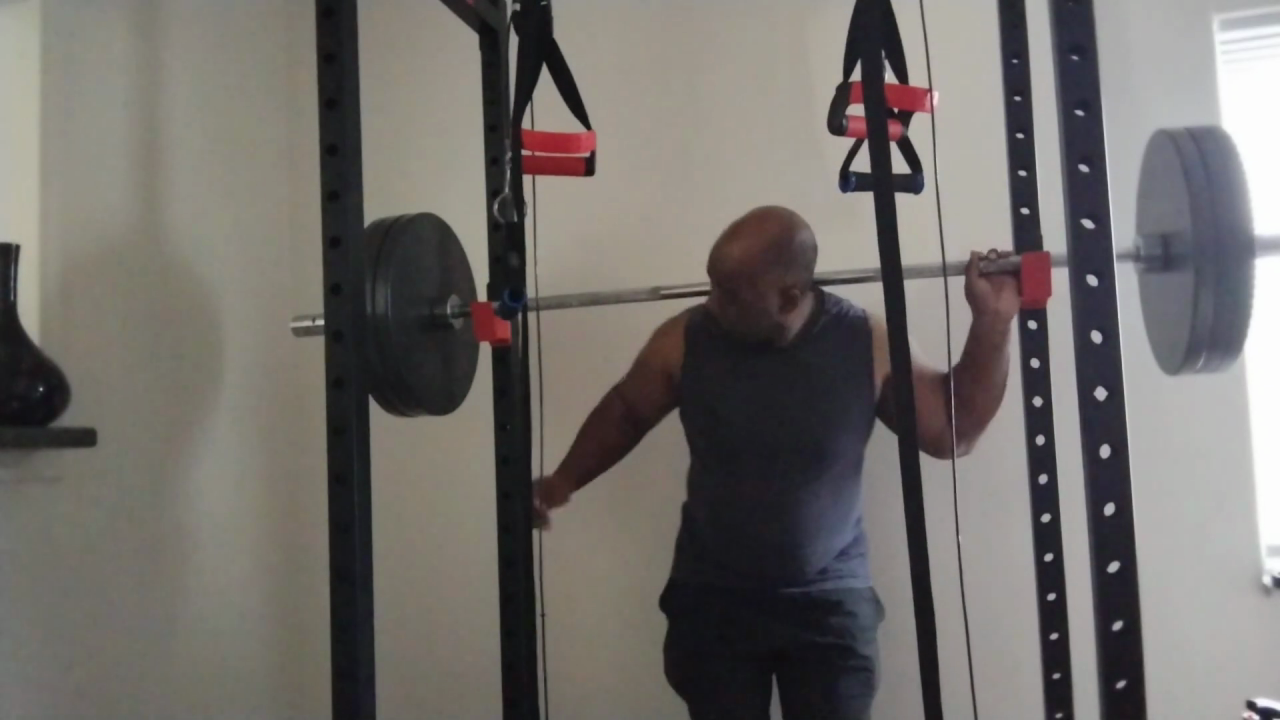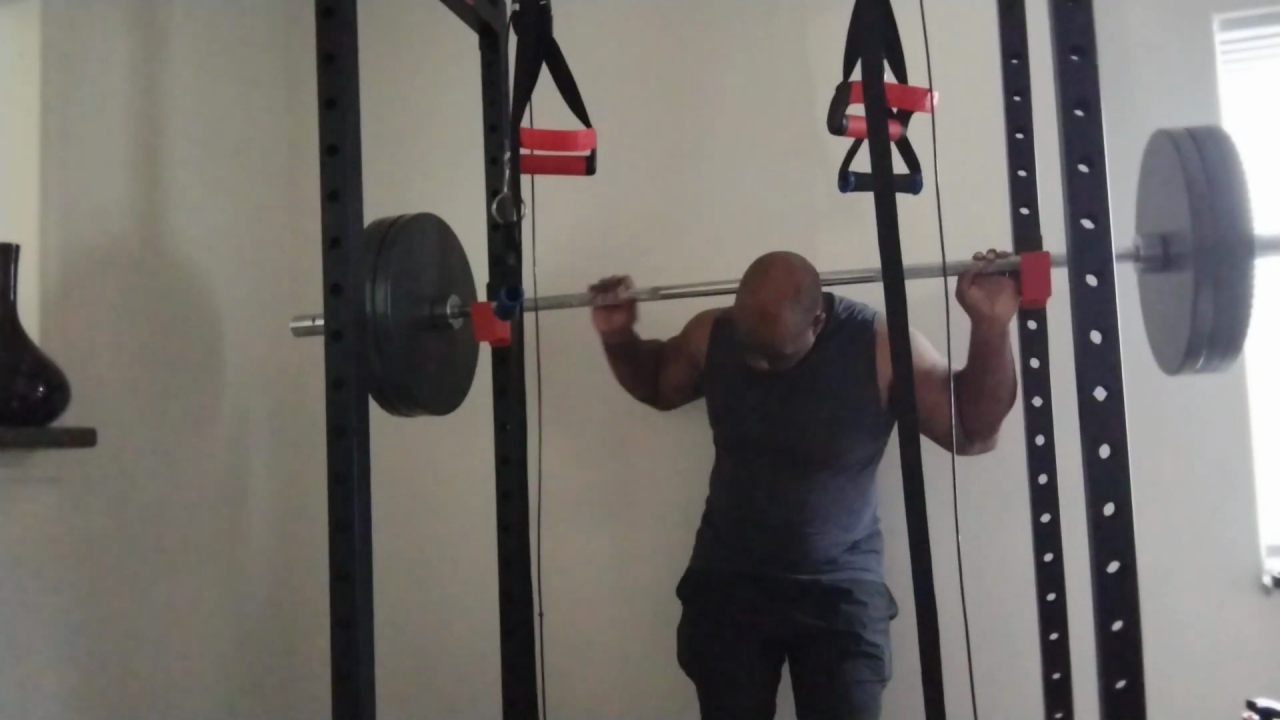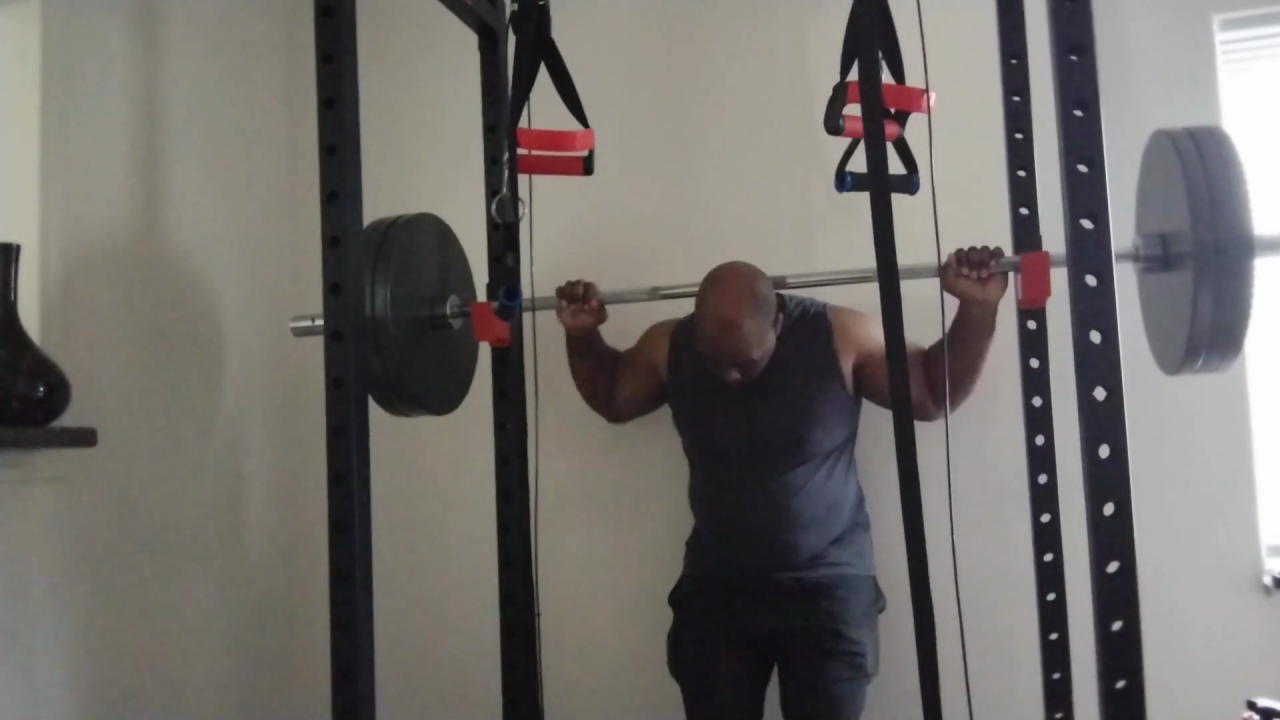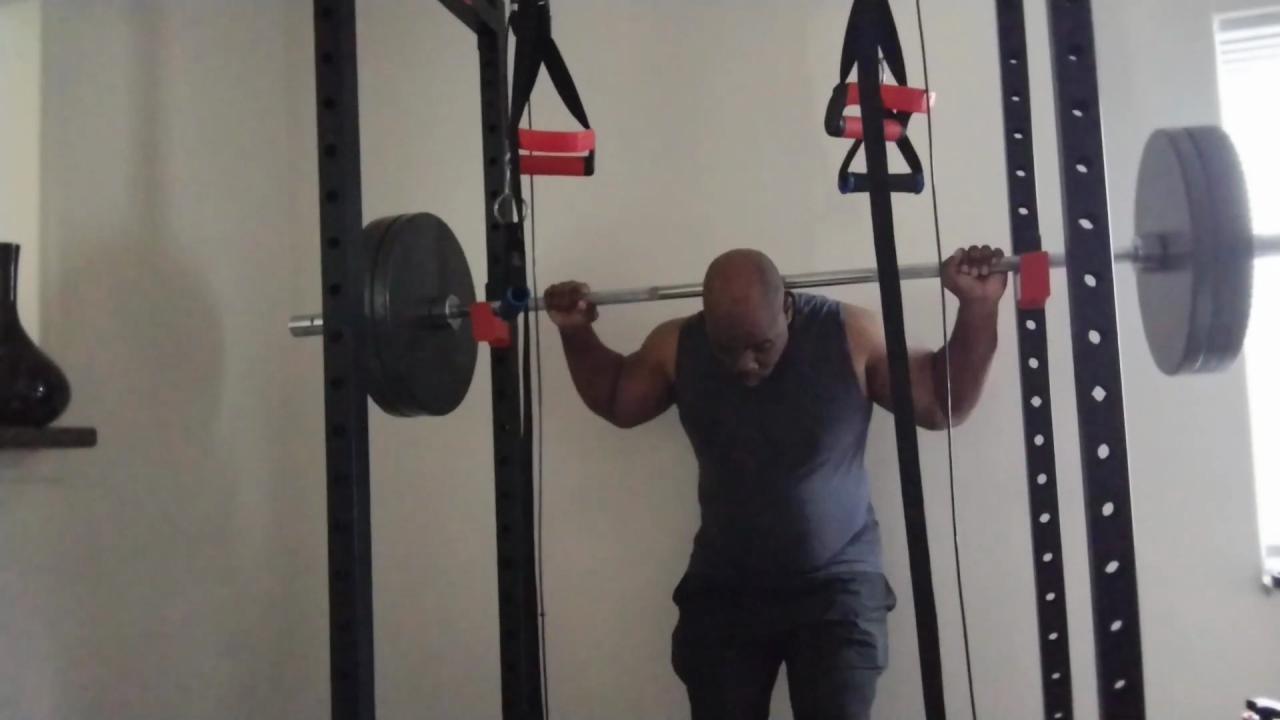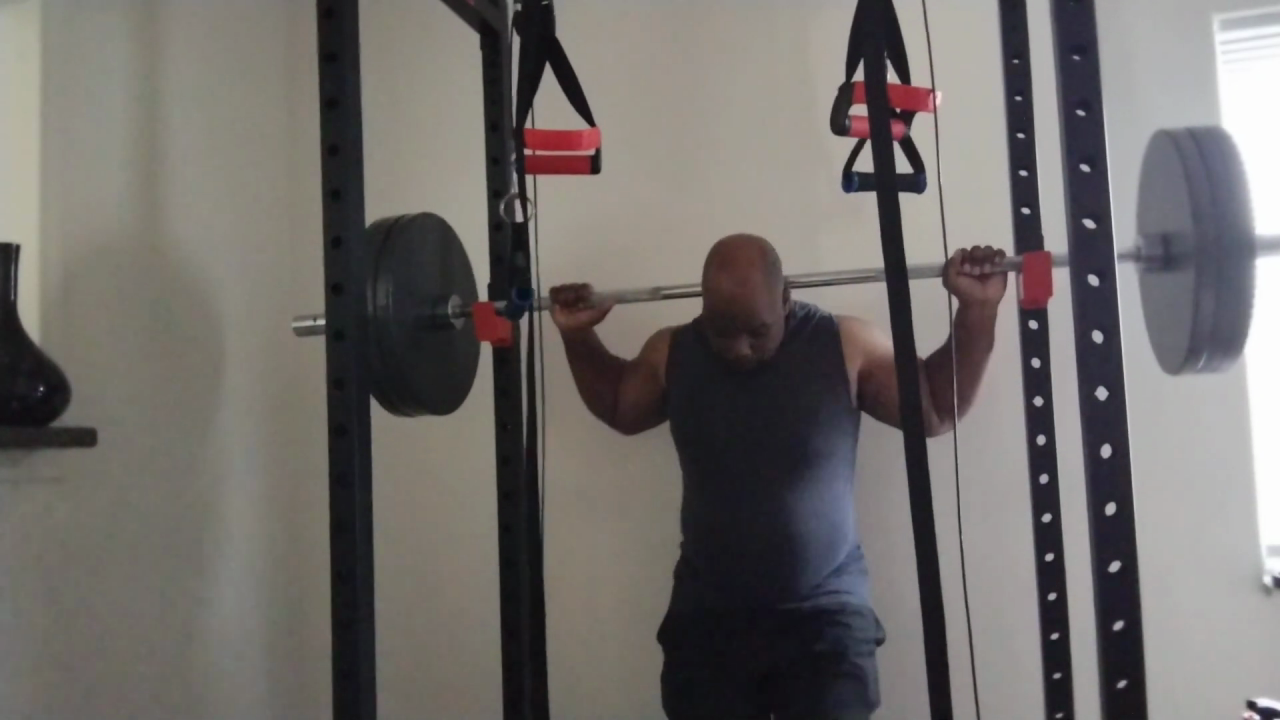
dt=1s
person 1, frame 1
left shoulder: (866, 343)
right shoulder: (684, 341)
left elbow: (952, 431)
right elbow: (626, 412)
left wrist: (991, 323)
right wrist: (564, 480)
left hip: (829, 599)
right hip: (714, 597)
person 1, frame 2
left shoulder: (881, 348)
right shoulder: (711, 335)
left elbow: (973, 430)
right elbow: (659, 385)
left wrist: (991, 327)
right wrist: (619, 338)
left hip: (840, 591)
right hip: (727, 584)
person 1, frame 3
left shoulder: (840, 336)
right shoulder: (671, 346)
left elbow: (935, 394)
right elbow: (612, 398)
left wrist: (977, 309)
right wrist: (582, 335)
left hip: (826, 585)
right hip: (716, 588)
person 1, frame 4
left shoulder: (852, 336)
right shoulder: (677, 347)
left elbow: (945, 404)
right elbow: (616, 401)
left wrist: (978, 307)
right wrist: (577, 332)
left hip: (836, 586)
right hip: (724, 589)
person 1, frame 5
left shoulder: (845, 346)
right shoulder: (672, 354)
left elbow: (937, 408)
right elbow: (619, 407)
left wrist: (976, 310)
right wrist: (578, 337)
left hip: (826, 622)
right hip: (707, 623)
